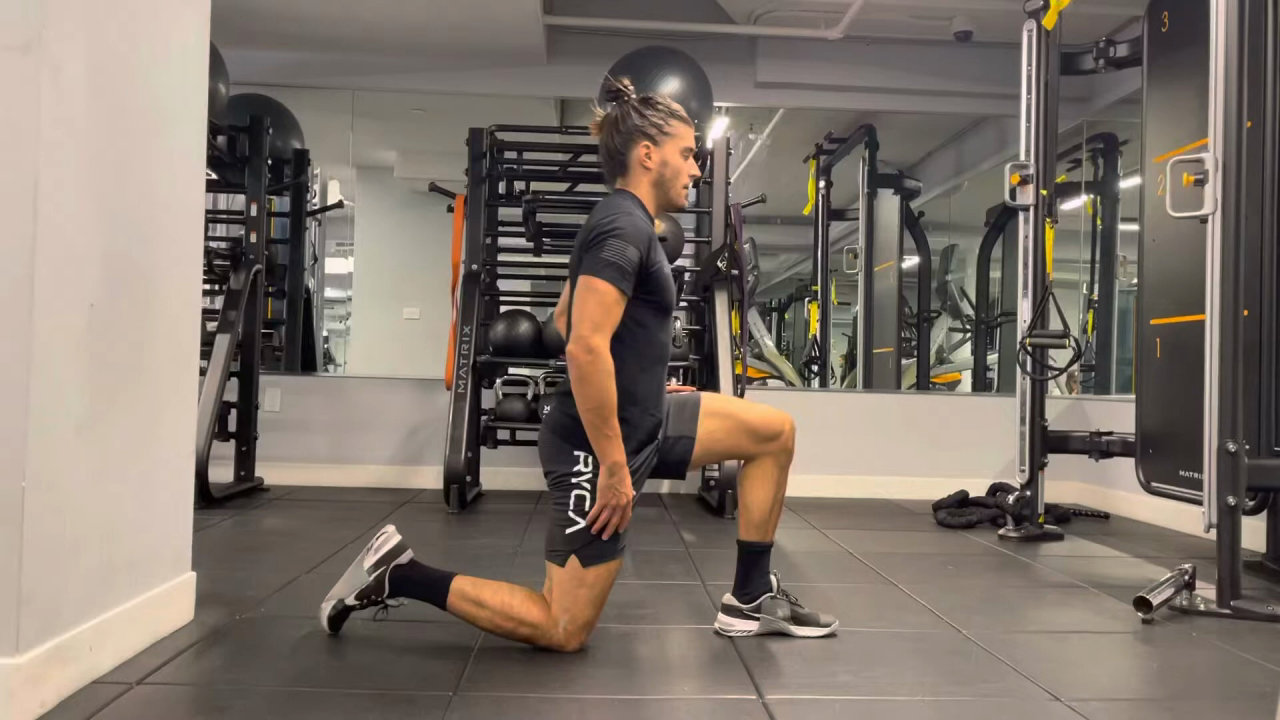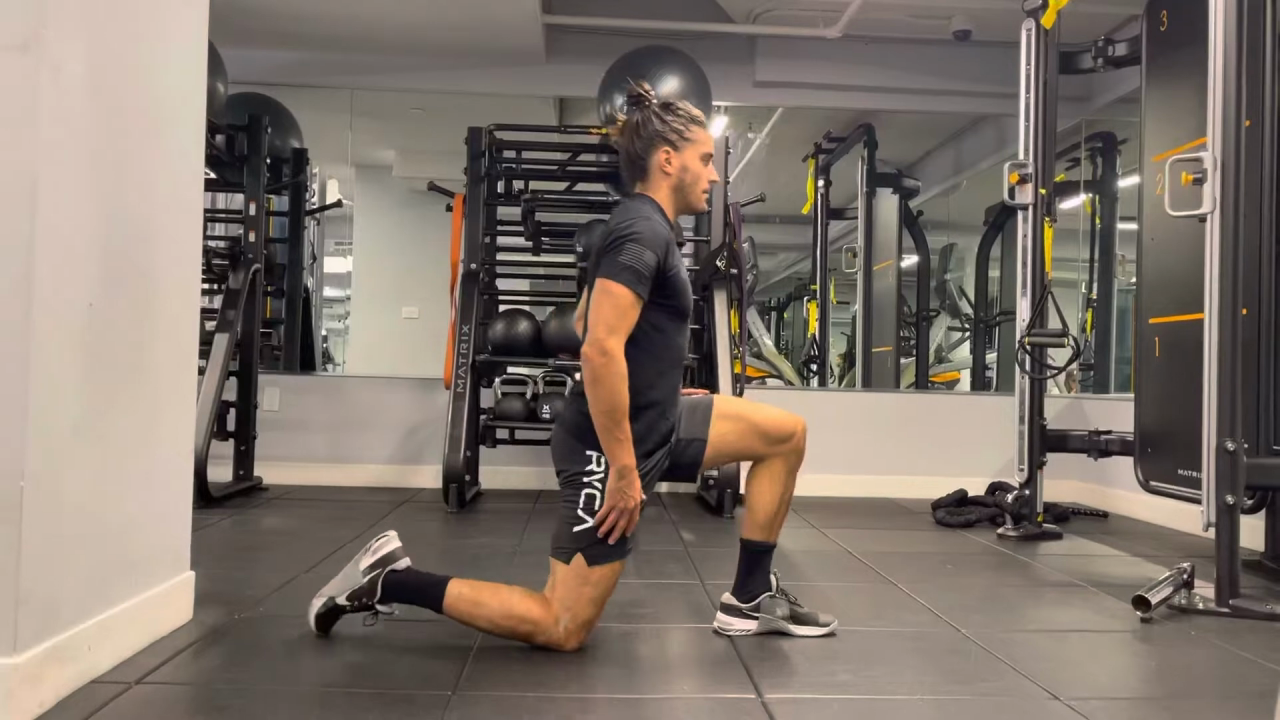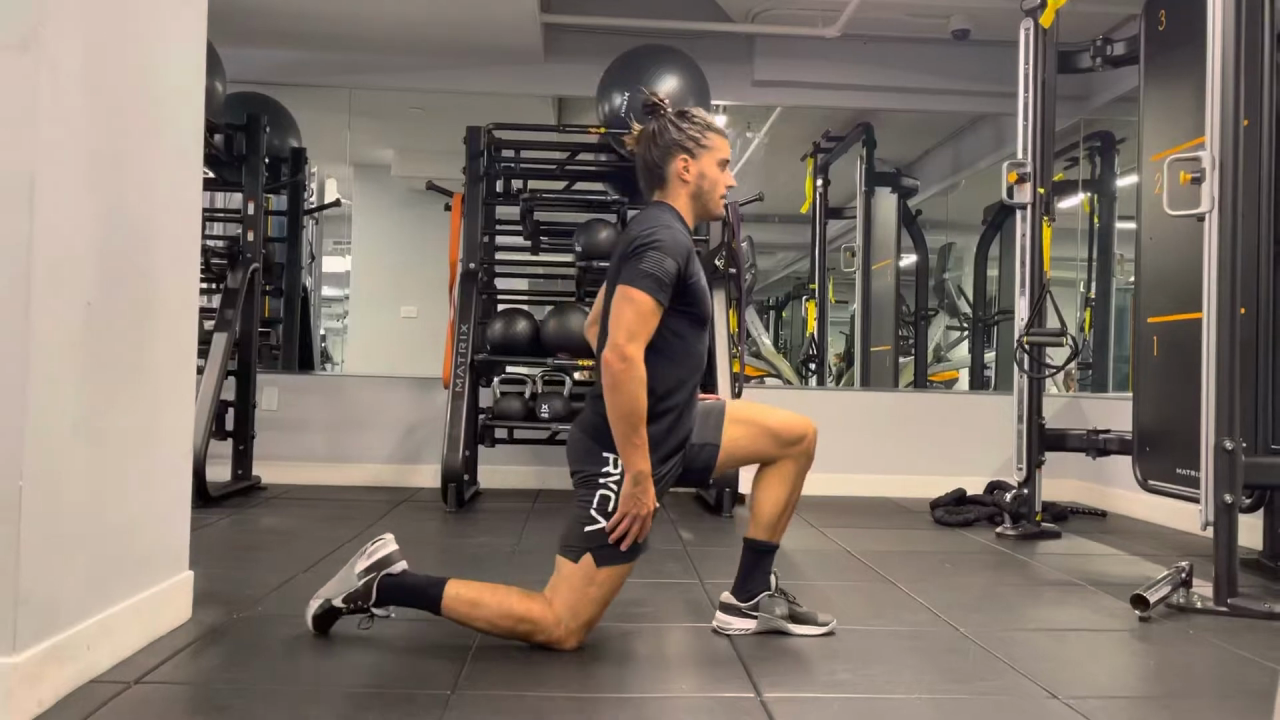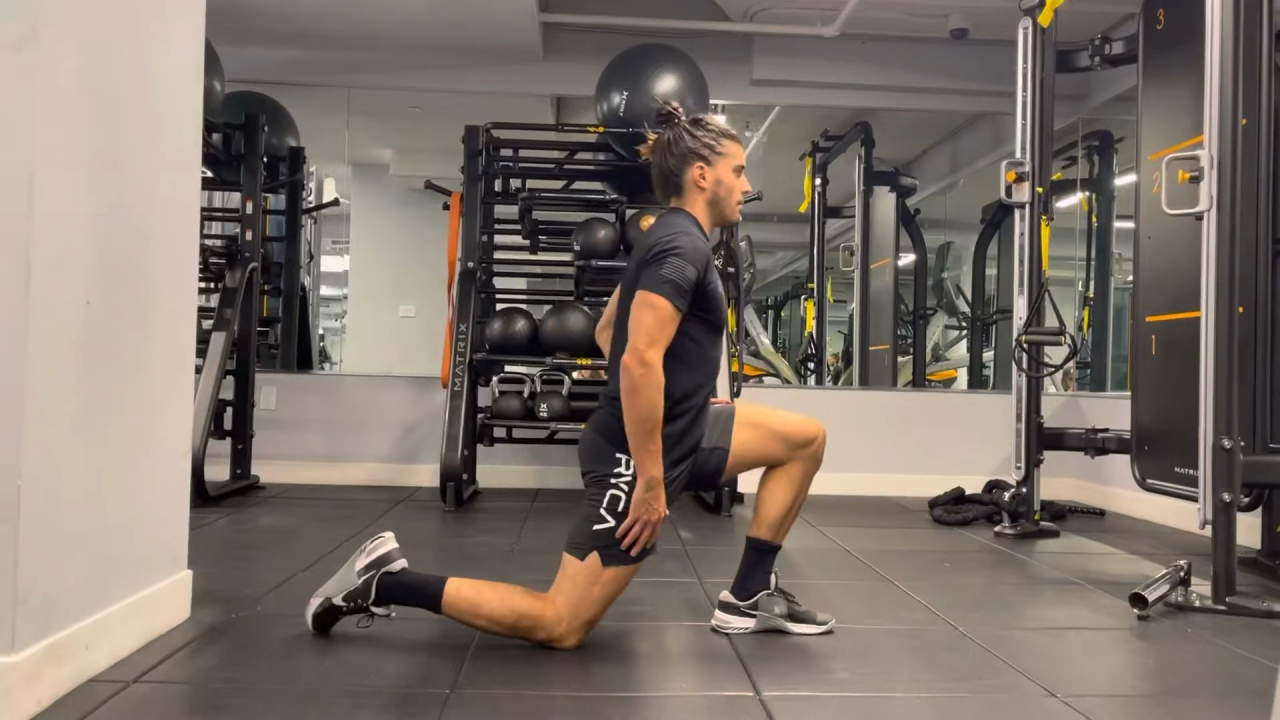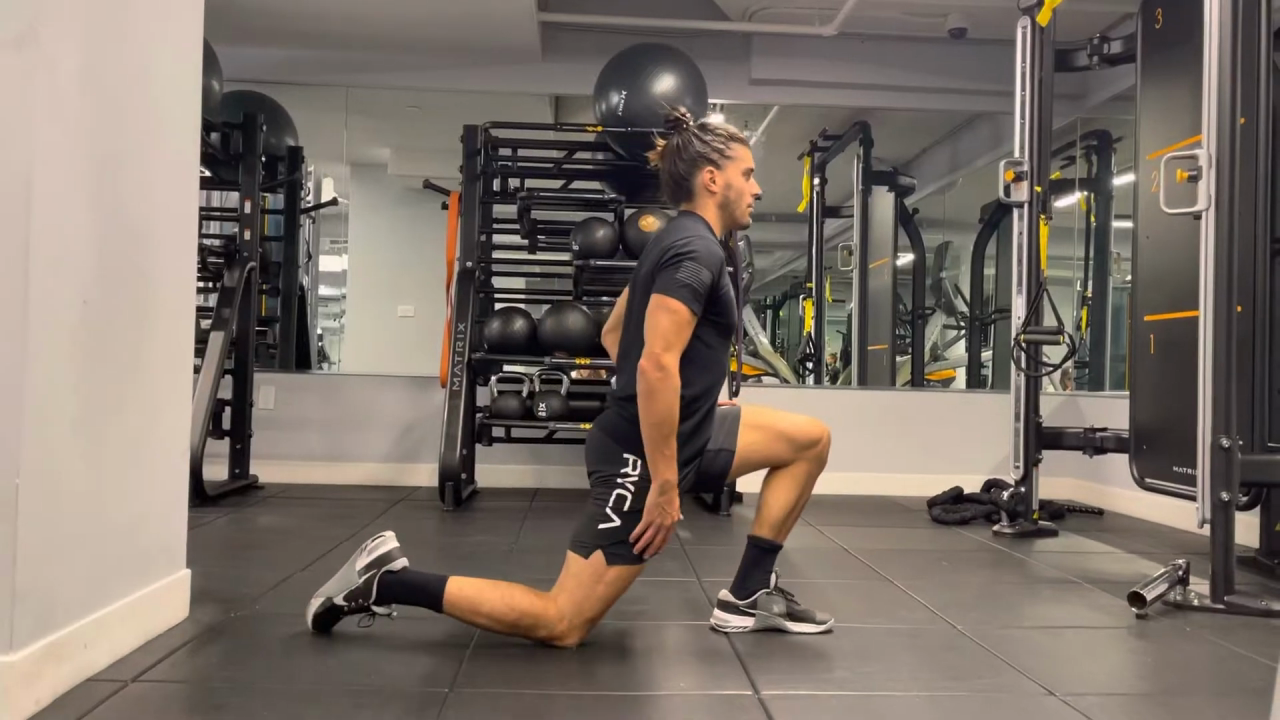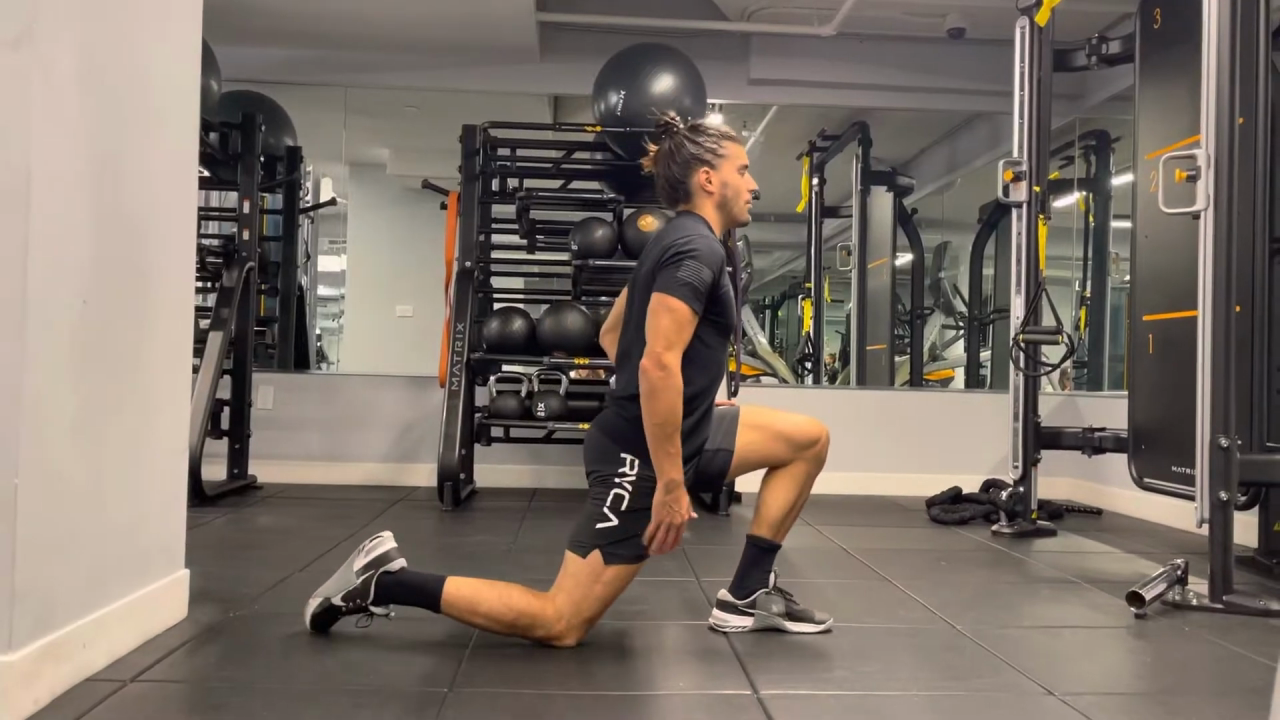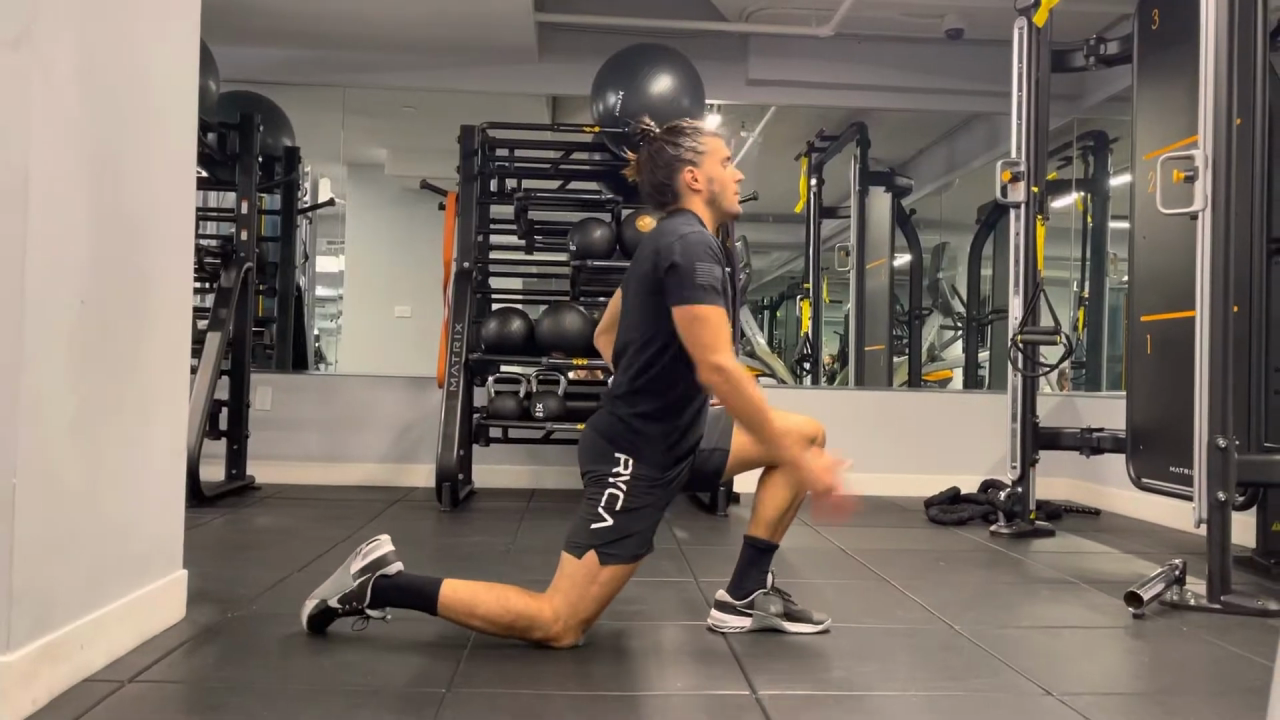
dt=0.2s
person 1, frame 1
left shoulder: (622, 221)
right shoulder: (621, 228)
left elbow: (566, 319)
right elbow: (585, 346)
right wrist: (613, 465)
left hip: (639, 419)
right hip: (597, 441)
left knee: (774, 432)
right knee: (563, 629)
left ankle: (752, 599)
right ankle: (398, 576)
person 1, frame 2
left shoulder: (644, 225)
right shoulder: (642, 231)
left elbow: (584, 323)
right elbow: (600, 349)
right wrist: (622, 467)
left hip: (653, 422)
right hip: (612, 443)
left knee: (785, 434)
right knee: (561, 628)
left ankle: (750, 599)
right ankle: (388, 580)
person 1, frame 3
left shoulder: (658, 231)
right shoulder: (662, 239)
left elbow: (596, 328)
right elbow: (621, 355)
right wrist: (637, 474)
left hip: (665, 426)
right hip: (626, 447)
left knee: (796, 436)
right knee: (560, 626)
left ankle: (750, 597)
right ankle: (384, 584)
person 1, frame 4
left shoulder: (673, 238)
right shoulder: (683, 246)
left elbow: (607, 332)
right elbow: (640, 361)
right wrist: (651, 481)
left hip: (673, 431)
right hip: (637, 450)
left knee: (804, 439)
right knee: (560, 624)
left ankle: (750, 596)
right ankle: (386, 582)
person 1, frame 5
left shoulder: (680, 241)
right shoulder: (697, 251)
left elbow: (614, 333)
right elbow: (657, 365)
right wrist: (665, 485)
left hip: (677, 432)
right hip: (643, 452)
left knee: (810, 440)
right knee: (562, 623)
left ankle: (749, 594)
right ankle: (385, 583)
person 1, frame 6
left shoulder: (678, 241)
right shoulder: (695, 249)
left elbow: (612, 333)
right elbow: (658, 364)
right wrist: (673, 484)
left hip: (663, 434)
right hip: (642, 454)
left knee: (807, 439)
right knee: (560, 623)
left ankle: (748, 594)
right ankle: (382, 582)
person 1, frame 7
left shoulder: (672, 241)
right shoulder: (691, 249)
left elbow: (609, 334)
right elbow: (720, 369)
right wrist: (795, 459)
left hip: (669, 430)
right hip: (639, 454)
left knee: (808, 434)
right knee: (558, 624)
left ankle: (747, 593)
right ankle: (384, 583)
